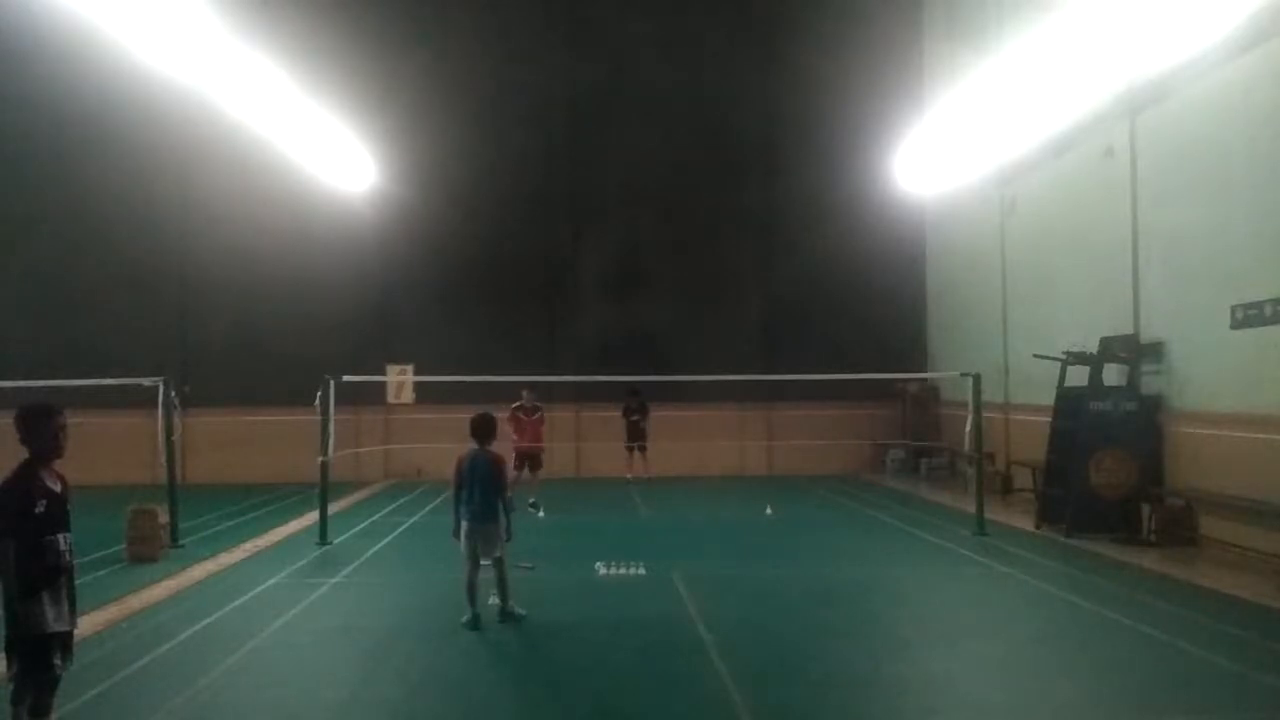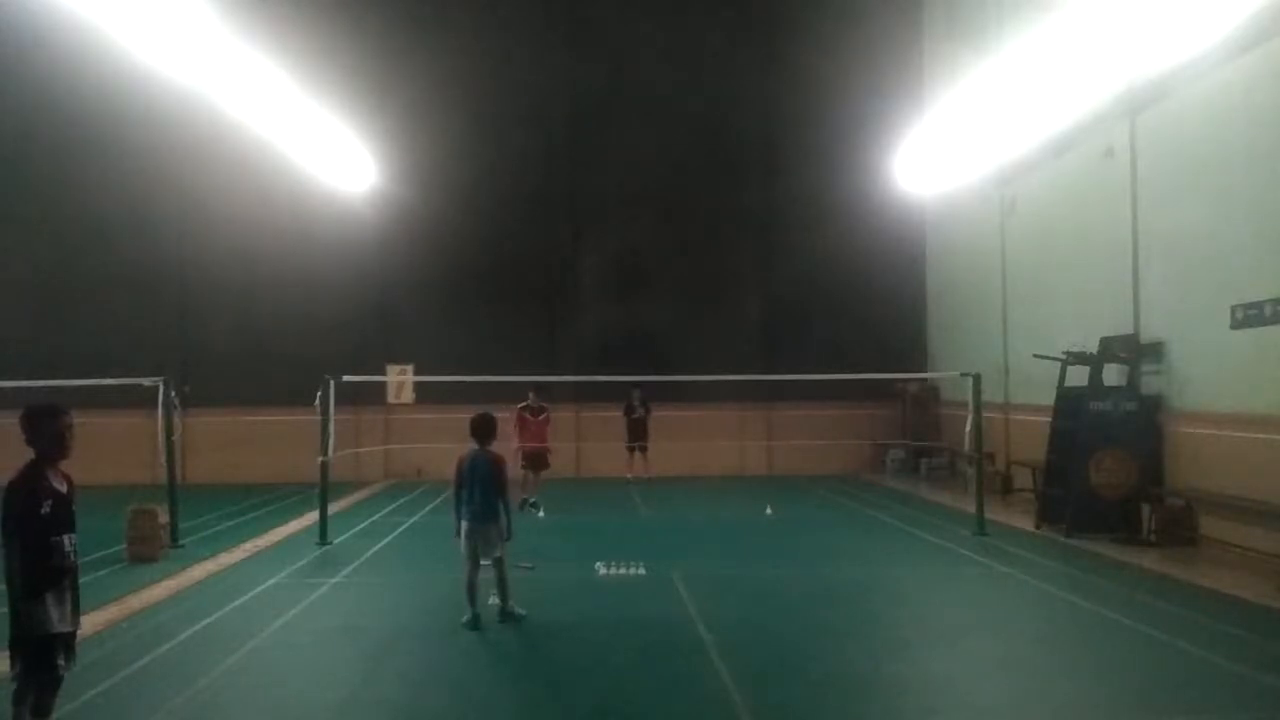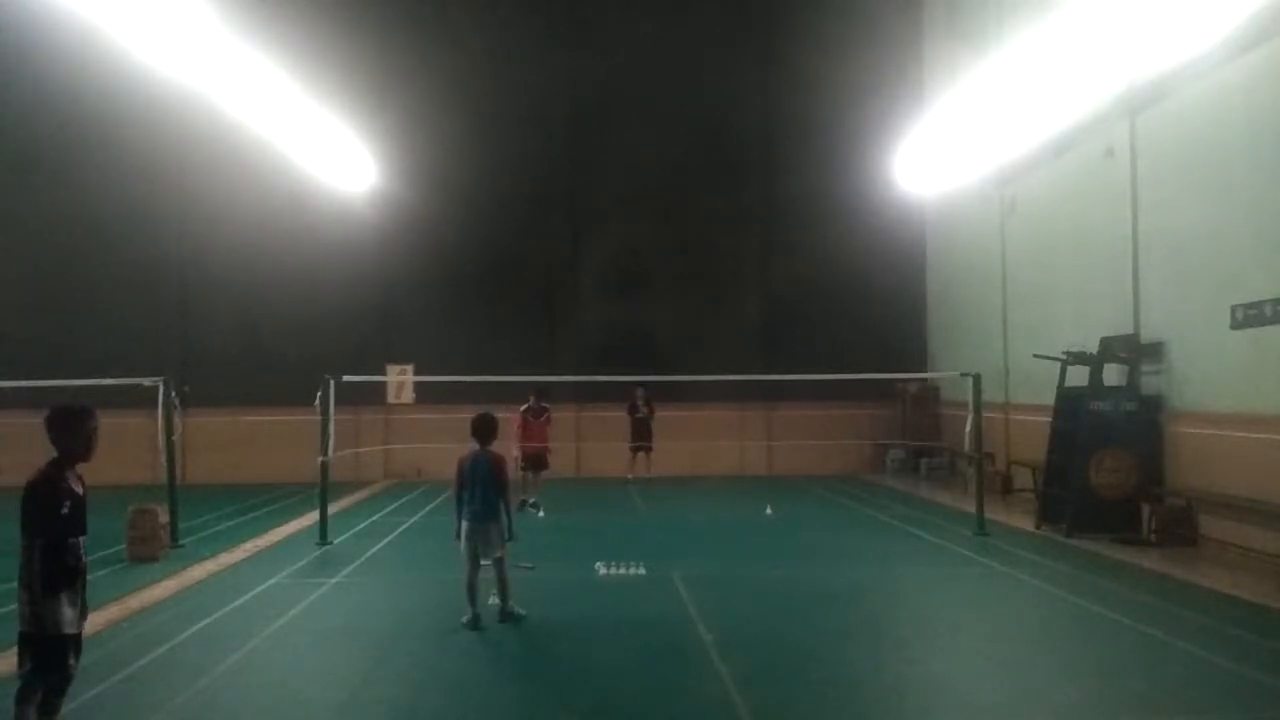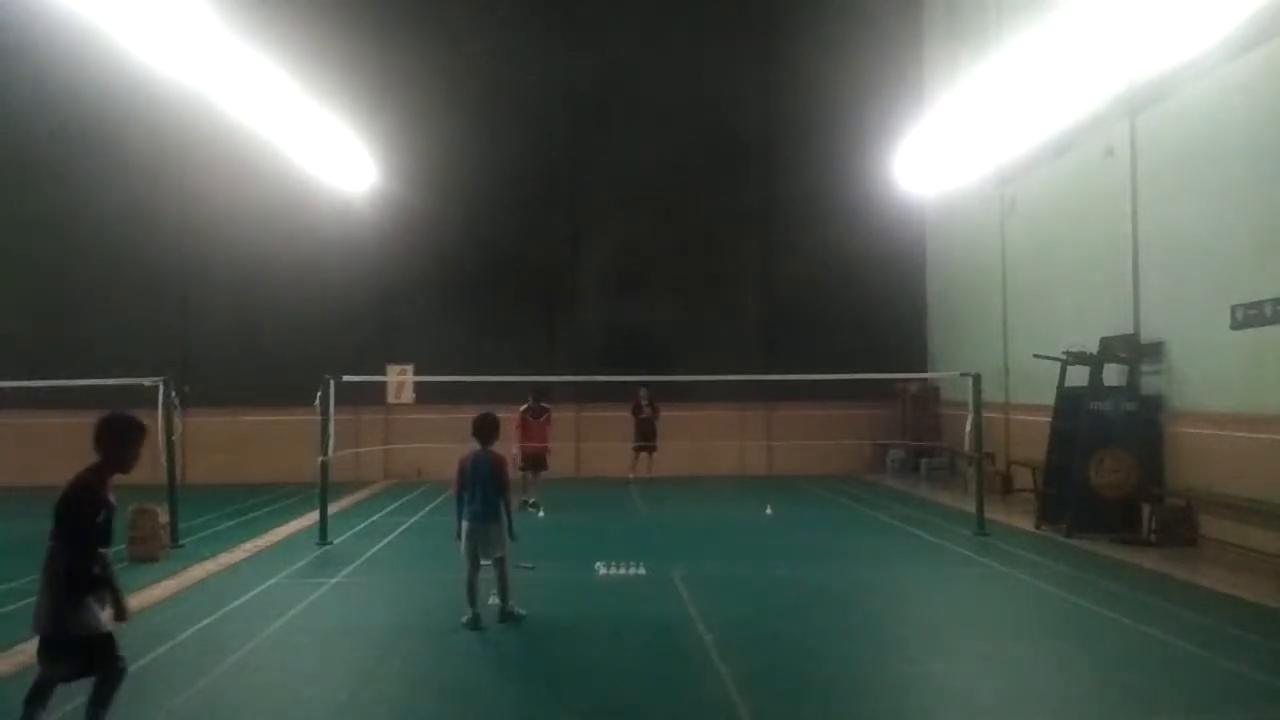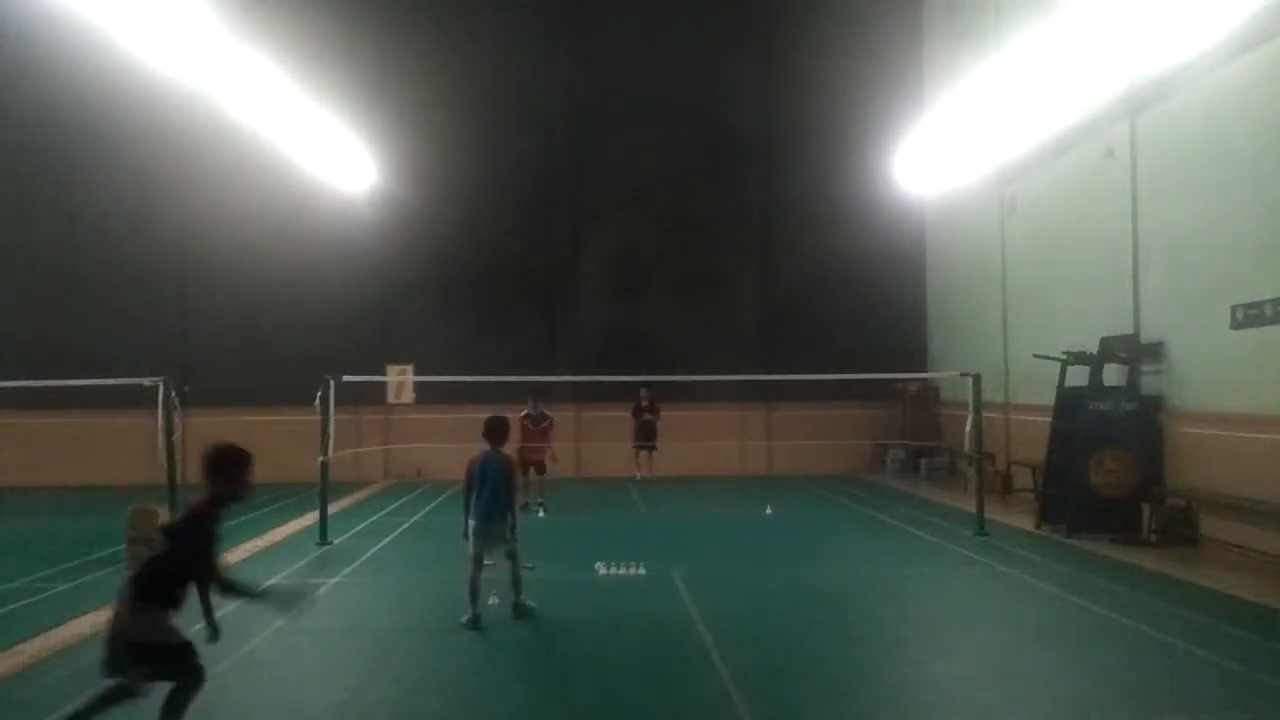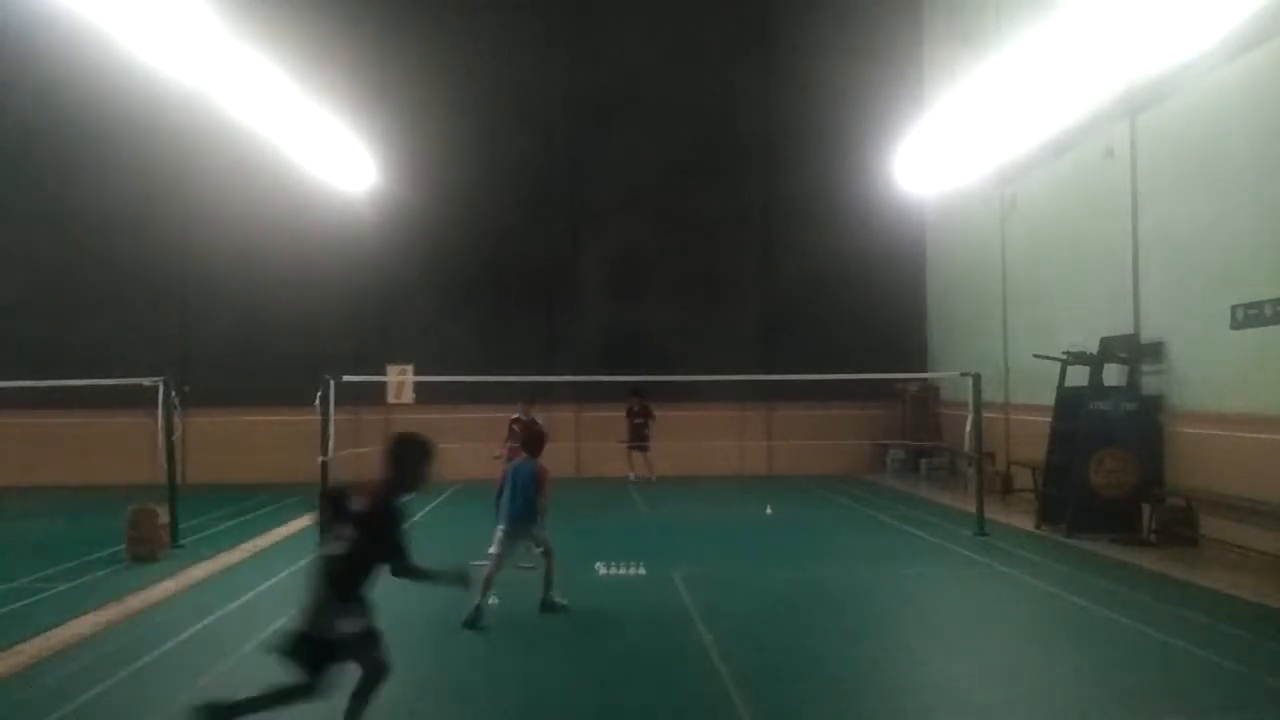
dt=0.3s
person 1, frame 1
left shoulder: (59, 482)
left wrist: (70, 598)
left hip: (57, 596)
right hip: (31, 598)
left knee: (52, 672)
right knee: (34, 676)
person 1, frame 2
left shoulder: (65, 482)
left wrist: (74, 598)
left hip: (61, 595)
right hip: (36, 598)
left knee: (54, 672)
right knee: (38, 676)
person 1, frame 3
left shoulder: (77, 482)
right shoulder: (42, 486)
right elbow: (30, 551)
right wrist: (36, 607)
left hip: (69, 593)
right hip: (48, 597)
left knee: (61, 673)
right knee: (53, 675)
person 1, frame 4
left shoulder: (102, 490)
right shoulder: (82, 493)
right elbow: (57, 553)
left wrist: (115, 592)
right wrist: (59, 611)
left hip: (82, 594)
right hip: (68, 598)
left knee: (54, 672)
right knee: (113, 667)
person 1, frame 5
left shoulder: (203, 516)
right shoulder: (200, 523)
left elbow: (204, 574)
right elbow: (216, 581)
left wrist: (208, 615)
right wrist: (264, 595)
left hip: (140, 603)
right hip: (146, 606)
left knee: (133, 682)
right knee: (191, 675)
person 1, frame 6
left shoulder: (365, 496)
right shoulder: (387, 512)
left elbow: (324, 500)
right elbow: (402, 569)
right wrist: (450, 578)
left hip: (342, 597)
right hip: (337, 600)
left knee: (377, 667)
person 2, frame 1
left shoulder: (463, 460)
right shoulder: (496, 460)
left elbow: (457, 494)
right elbow: (503, 495)
left wrist: (456, 522)
right wrist: (508, 522)
left hip: (468, 520)
right hip: (491, 520)
left knee: (471, 567)
right knee: (499, 565)
left ankle: (473, 614)
right ankle: (505, 608)
person 2, frame 2
left shoulder: (463, 460)
right shoulder: (497, 460)
left elbow: (457, 495)
right elbow: (503, 495)
left wrist: (458, 522)
right wrist: (508, 523)
left hip: (469, 520)
right hip: (492, 520)
left knee: (471, 567)
right knee: (499, 565)
left ankle: (473, 614)
right ankle: (505, 608)
person 2, frame 3
left shoulder: (464, 461)
right shoulder: (498, 460)
left elbow: (458, 495)
right elbow: (505, 495)
left wrist: (459, 523)
right wrist: (509, 523)
left hip: (470, 520)
right hip: (492, 520)
left knee: (472, 568)
right knee: (499, 565)
left ankle: (473, 614)
right ankle: (505, 608)
person 2, frame 4
left shoulder: (465, 461)
right shoulder: (499, 461)
left elbow: (459, 495)
right elbow: (505, 496)
left wrist: (459, 523)
right wrist: (510, 524)
left hip: (470, 520)
right hip: (493, 520)
left knee: (472, 568)
right knee: (500, 565)
left ankle: (473, 614)
right ankle: (505, 608)
person 2, frame 5
left shoulder: (474, 461)
right shoulder: (508, 462)
left elbow: (466, 495)
right elbow: (511, 496)
left wrist: (466, 523)
right wrist: (514, 525)
left hip: (477, 519)
right hip: (500, 519)
left knee: (476, 567)
right knee: (514, 558)
left ankle: (474, 613)
right ankle: (518, 602)
person 2, frame 6
left shoulder: (510, 467)
right shoulder: (540, 470)
left elbow: (499, 497)
right elbow: (542, 501)
left wrist: (501, 522)
right wrist: (542, 525)
left hip: (507, 523)
right hip: (529, 522)
left knee: (493, 567)
right knee: (548, 554)
left ankle: (478, 606)
right ankle: (547, 599)
